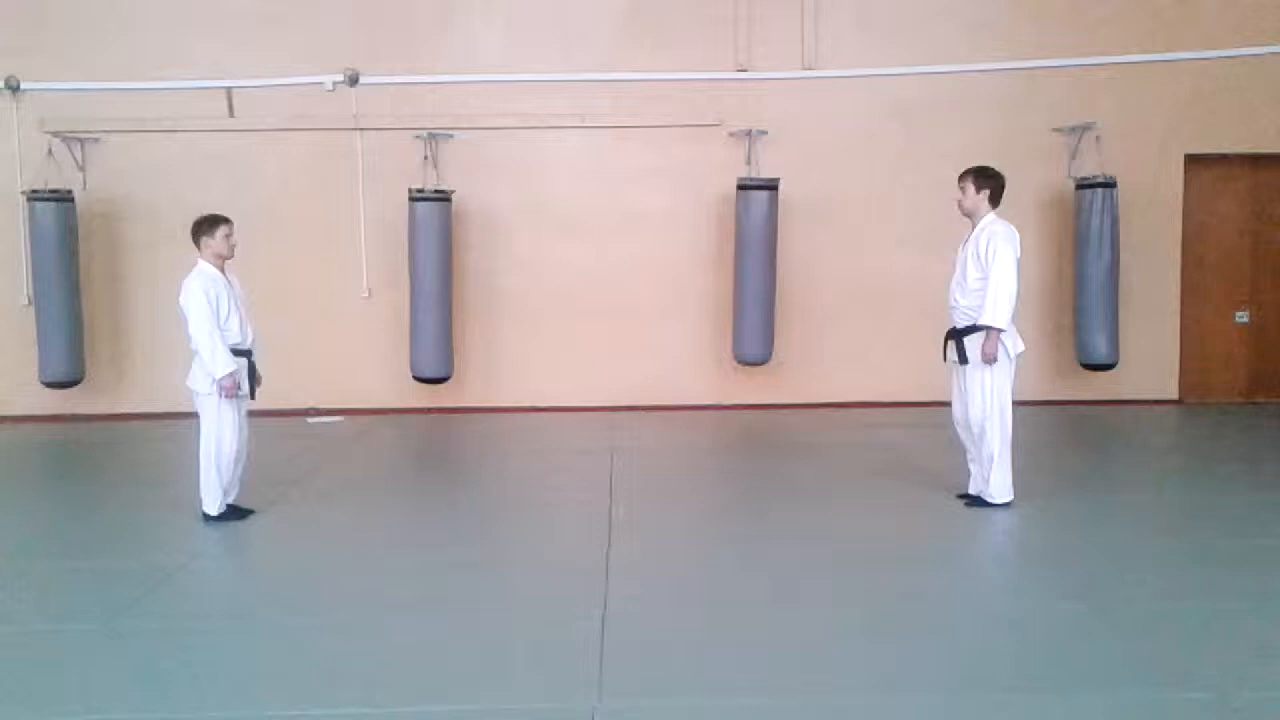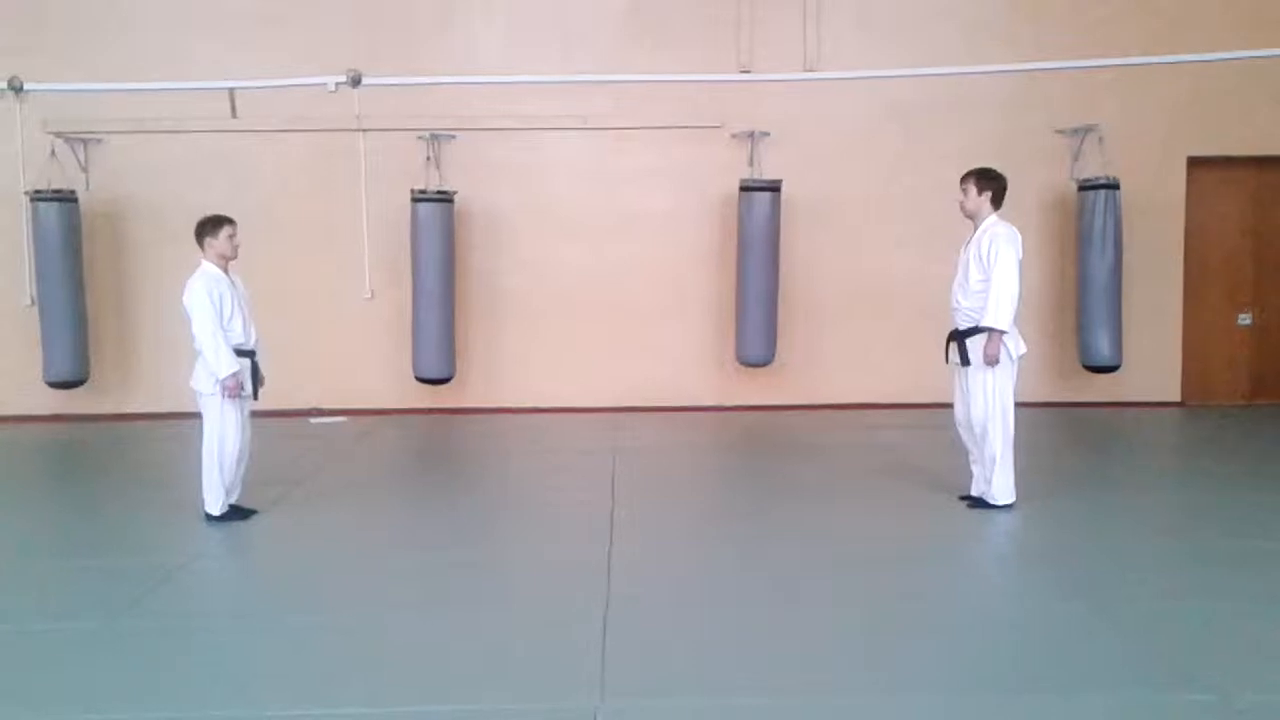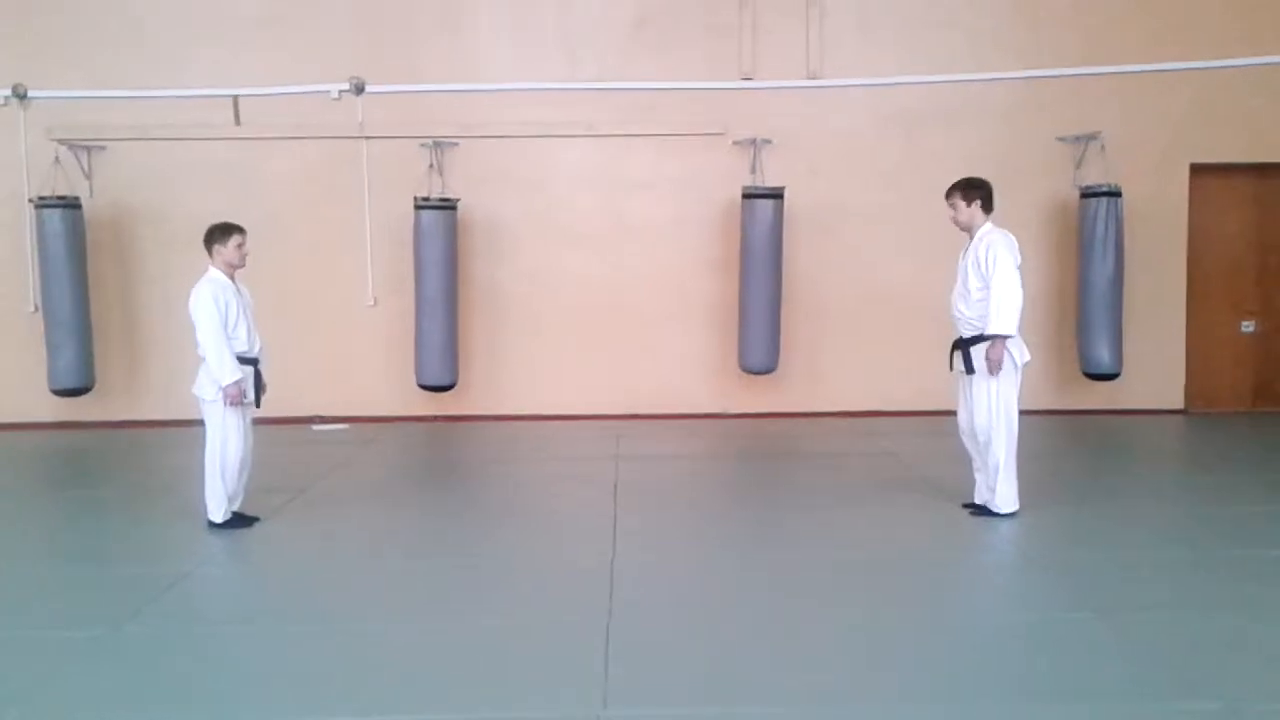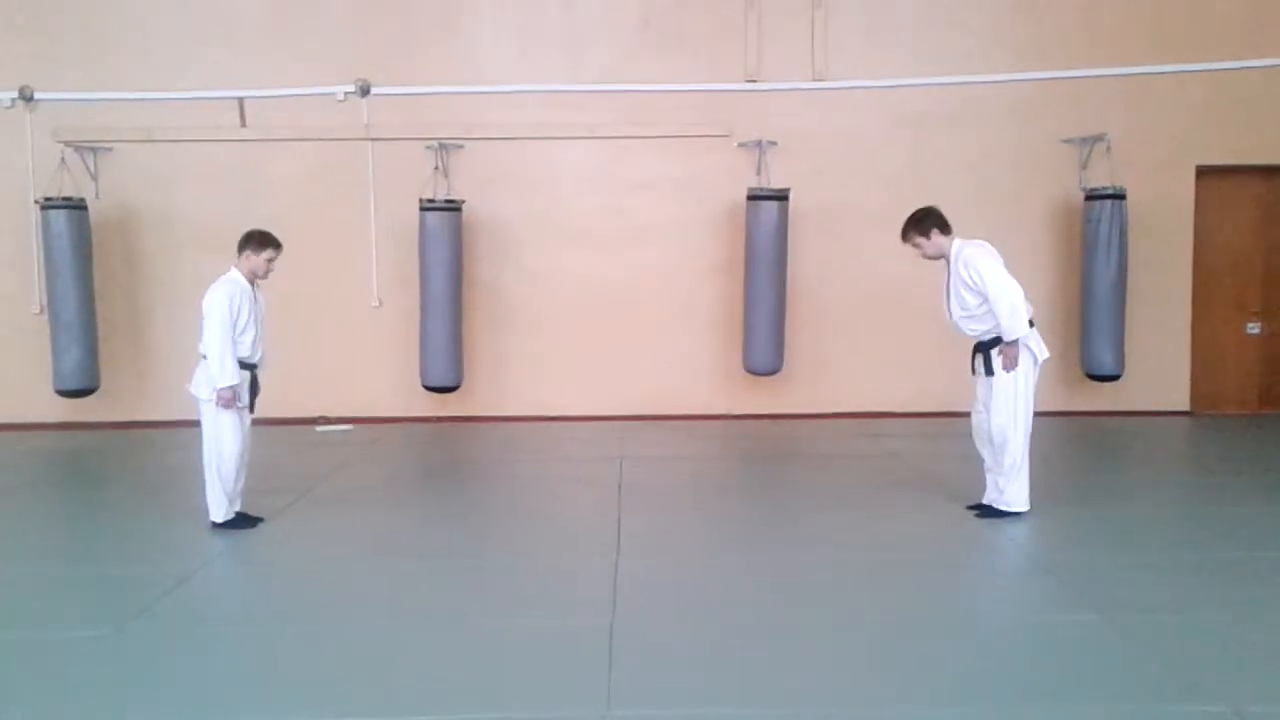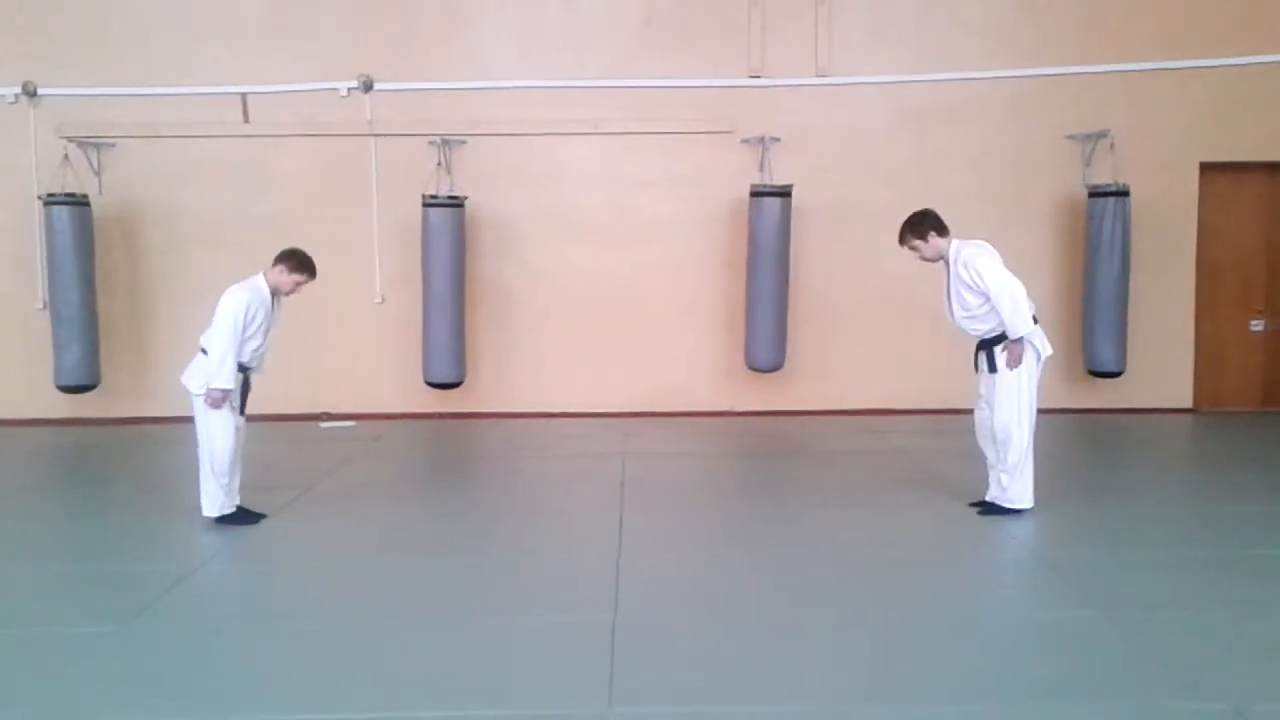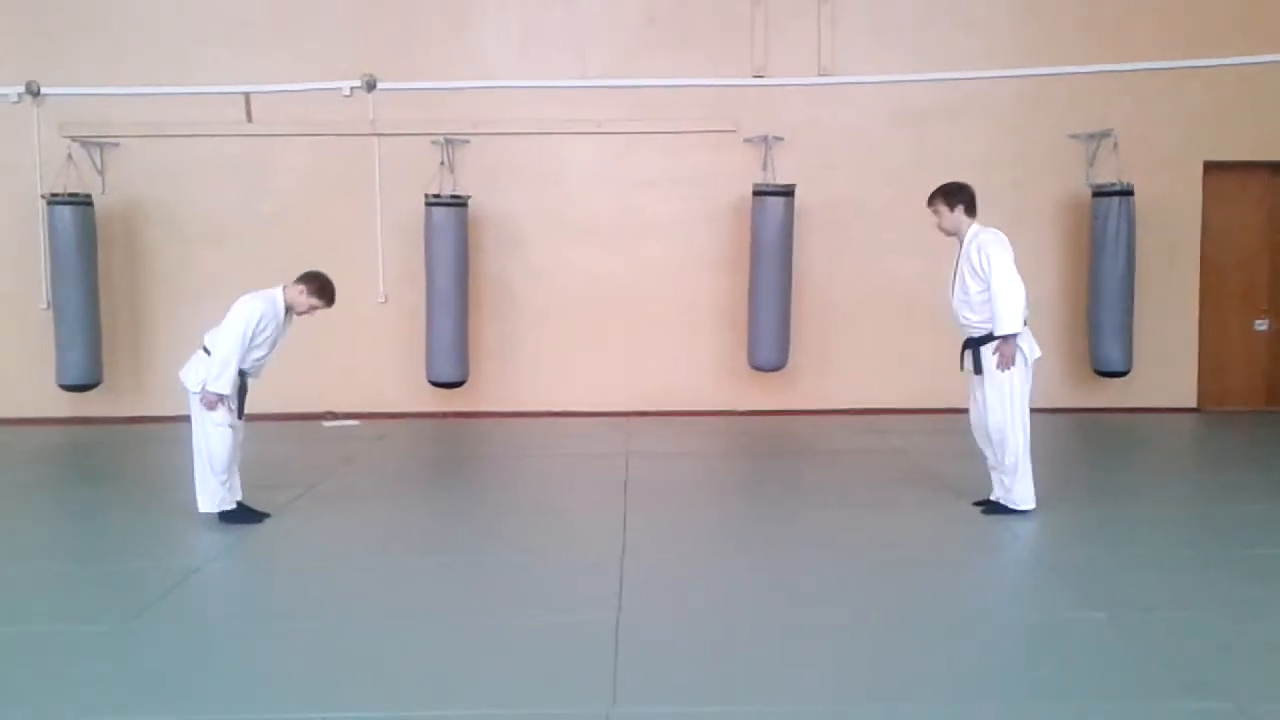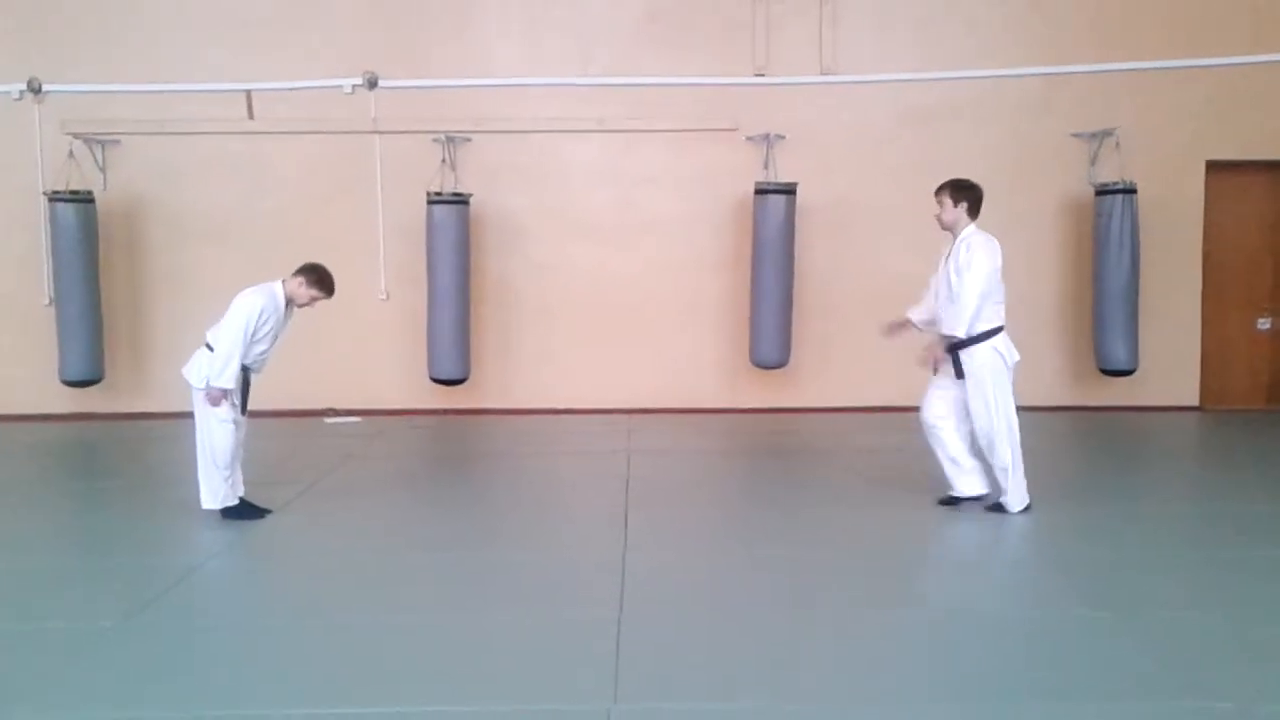
dt=0.4s
person 1, frame 1
left shoulder: (998, 233)
right shoulder: (975, 235)
left elbow: (1003, 287)
left wrist: (992, 335)
left hip: (986, 339)
right hip: (967, 339)
left knee: (988, 416)
right knee: (966, 415)
left ankle: (997, 491)
right ankle: (981, 484)
person 1, frame 2
left shoulder: (1000, 235)
right shoulder: (977, 237)
left elbow: (1005, 289)
left wrist: (994, 337)
left hip: (988, 341)
right hip: (968, 341)
left knee: (990, 418)
right knee: (968, 417)
left ankle: (998, 493)
right ankle: (983, 487)
person 1, frame 3
left shoulder: (997, 242)
right shoulder: (975, 245)
left elbow: (1007, 293)
left wrist: (998, 342)
left hip: (992, 349)
right hip: (972, 349)
left knee: (993, 426)
right knee: (971, 424)
left ankle: (1002, 501)
right ankle: (987, 494)
person 1, frame 4
left shoulder: (972, 256)
right shoulder: (955, 262)
left elbow: (1008, 295)
left wrist: (1012, 343)
right wrist: (997, 346)
left hip: (1012, 348)
right hip: (991, 351)
left knee: (1007, 425)
right knee: (985, 424)
left ankle: (1011, 500)
right ankle: (997, 495)
person 1, frame 5
left shoulder: (971, 255)
right shoulder: (955, 261)
left elbow: (1011, 293)
left wrist: (1016, 340)
right wrist: (1003, 344)
left hip: (1015, 346)
right hip: (994, 348)
left knee: (1009, 423)
right knee: (988, 422)
left ankle: (1014, 498)
right ankle: (1000, 492)
person 1, frame 6
left shoulder: (989, 242)
right shoulder: (968, 247)
left elbow: (1009, 290)
left wrist: (1007, 339)
left hip: (1001, 347)
right hip: (981, 347)
left knee: (1005, 423)
right knee: (984, 424)
left ankle: (1018, 499)
right ankle: (1002, 493)
person 1, frame 7
left shoulder: (981, 245)
right shoulder: (956, 247)
left elbow: (970, 299)
right elbow: (941, 295)
left wrist: (943, 339)
right wrist: (910, 320)
left hip: (982, 351)
right hip: (958, 353)
left knee: (993, 427)
right knee: (936, 415)
left ankle: (1016, 499)
right ankle: (970, 486)
person 2, frame 1
left shoulder: (228, 280)
right shoulder: (198, 283)
right elbow: (206, 334)
left wrist: (250, 366)
right wrist: (225, 373)
left hip: (236, 369)
right hip: (217, 374)
left knee: (236, 440)
right knee: (221, 441)
left ankle: (226, 500)
right ankle: (214, 507)
person 2, frame 2
left shoulder: (232, 281)
right shoulder: (201, 284)
right elbow: (209, 335)
left wrist: (253, 367)
right wrist: (227, 373)
left hip: (239, 370)
right hip: (220, 374)
left knee: (238, 440)
right knee: (223, 442)
left ankle: (228, 500)
right ankle: (216, 507)
person 2, frame 3
left shoulder: (238, 288)
right shoulder: (208, 291)
right elbow: (213, 342)
left wrist: (256, 374)
right wrist: (230, 381)
left hip: (243, 377)
right hip: (223, 382)
left knee: (241, 448)
right knee: (226, 449)
left ankle: (230, 508)
right ankle: (219, 514)
person 2, frame 4
left shoulder: (254, 292)
right shoulder: (224, 292)
right elbow: (218, 342)
left wrist: (252, 378)
right wrist: (225, 384)
left hip: (241, 379)
right hip: (221, 382)
left knee: (238, 447)
right knee: (224, 449)
left ankle: (231, 508)
right ankle: (221, 514)
person 2, frame 5
left shoulder: (273, 300)
right shoulder: (243, 296)
right elbow: (223, 343)
left wrist: (244, 379)
right wrist: (218, 386)
left hip: (233, 378)
right hip: (211, 378)
left knee: (232, 442)
right knee: (219, 444)
left ankle: (229, 503)
right ankle: (221, 509)
person 2, frame 6
left shoulder: (284, 312)
right shoulder: (258, 307)
right elbow: (228, 348)
left wrist: (229, 386)
right wrist: (214, 388)
left hip: (231, 377)
right hip: (210, 376)
left knee: (231, 440)
right knee: (217, 441)
left ankle: (231, 500)
right ankle: (223, 506)
person 2, frame 7
left shoulder: (285, 306)
right shoulder: (258, 300)
right elbow: (231, 343)
left wrist: (231, 382)
right wrist: (219, 384)
left hip: (234, 373)
right hip: (214, 372)
left knee: (234, 436)
right knee: (220, 437)
left ankle: (234, 497)
right ankle: (225, 502)
